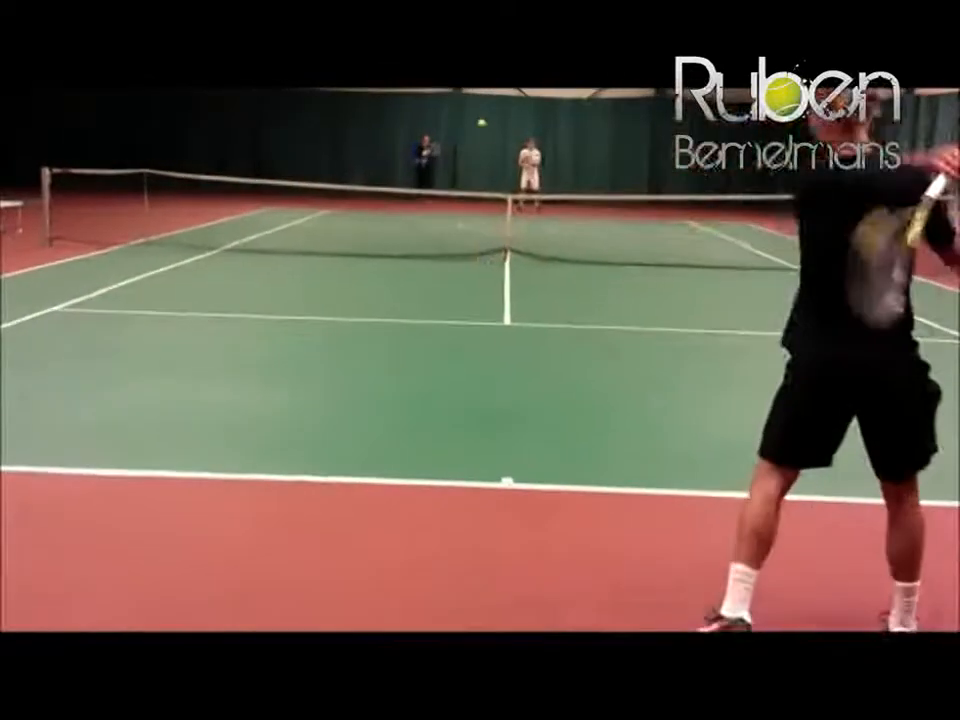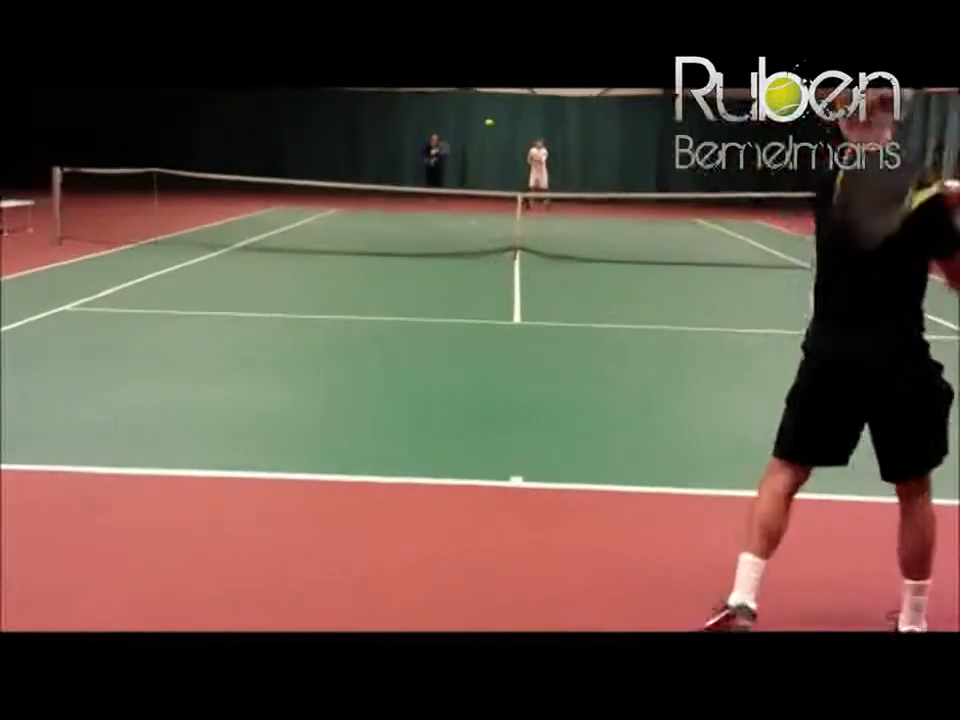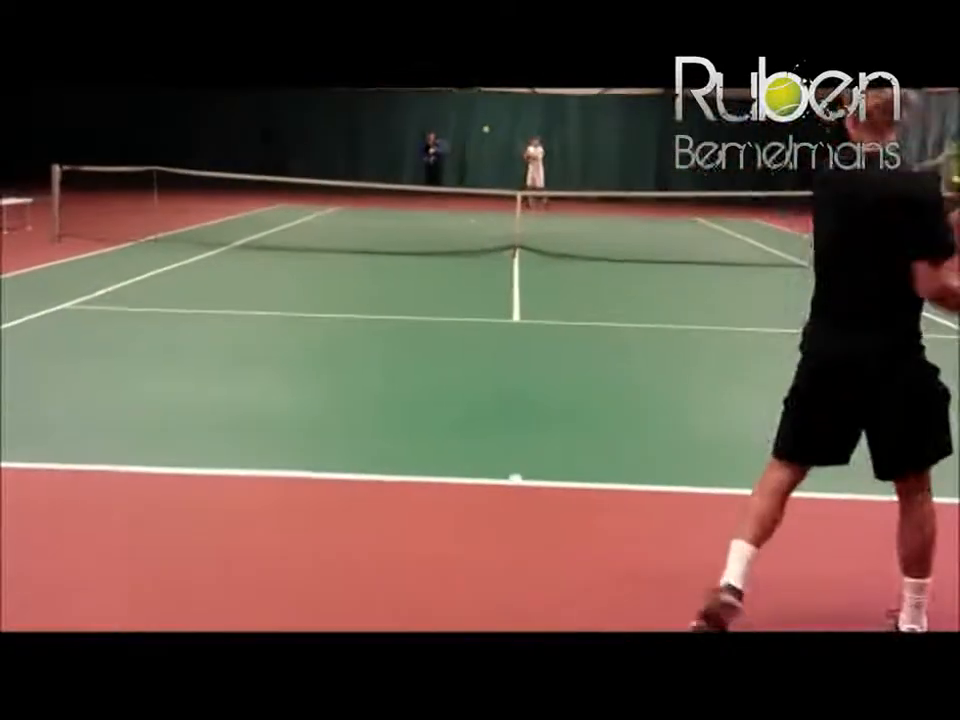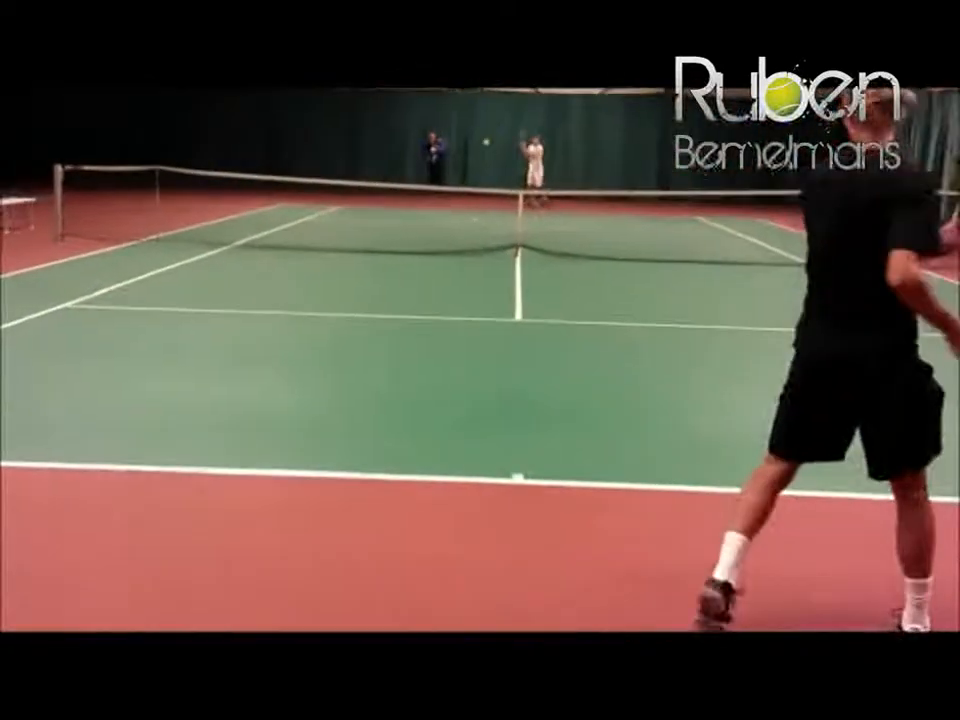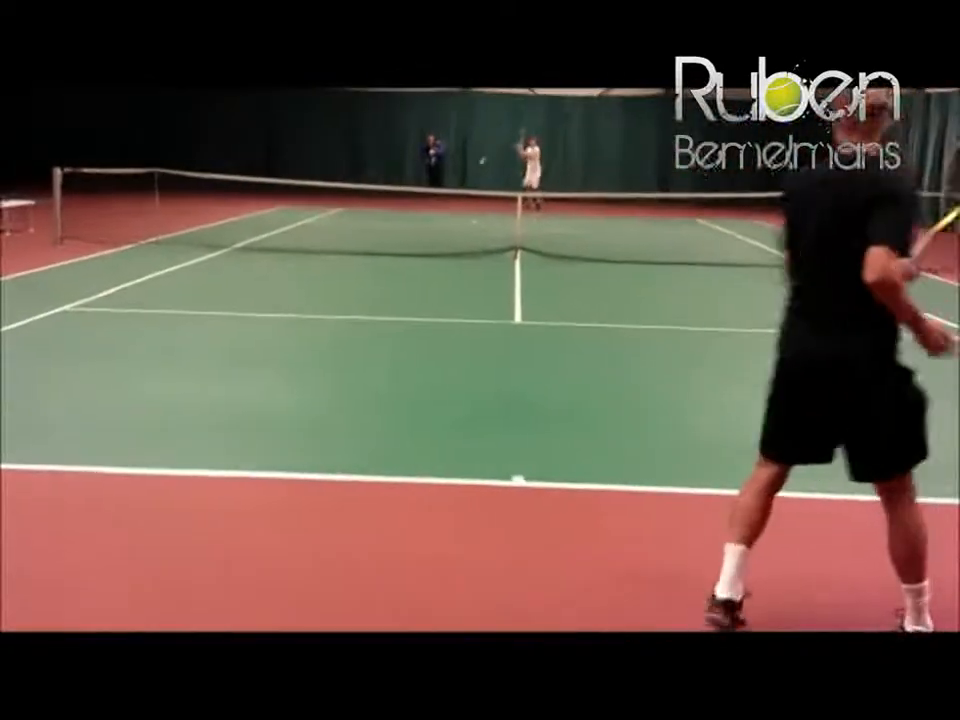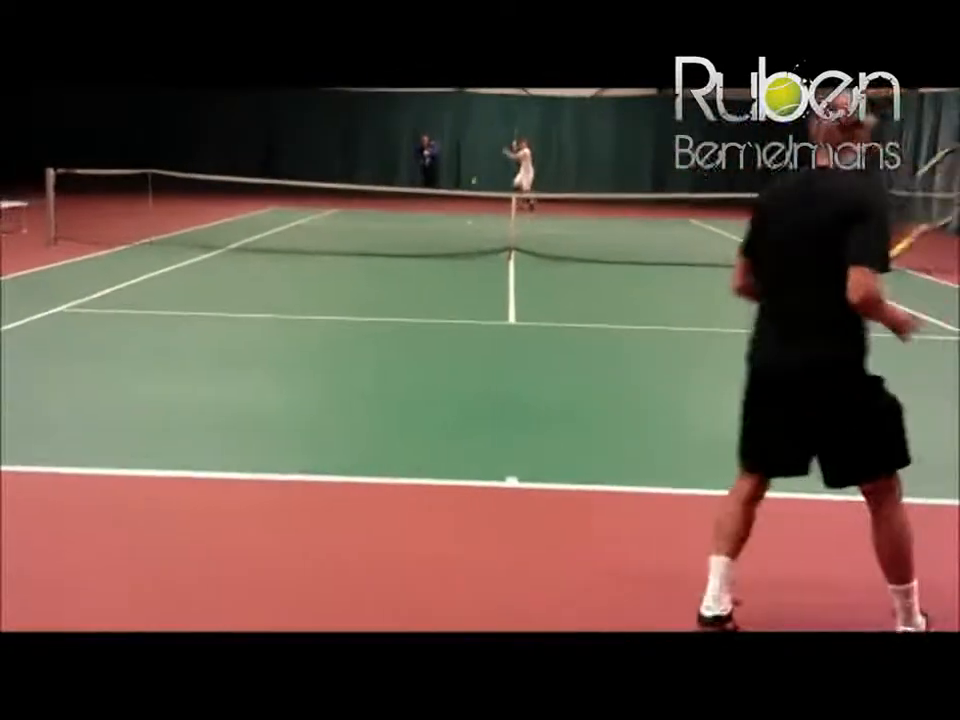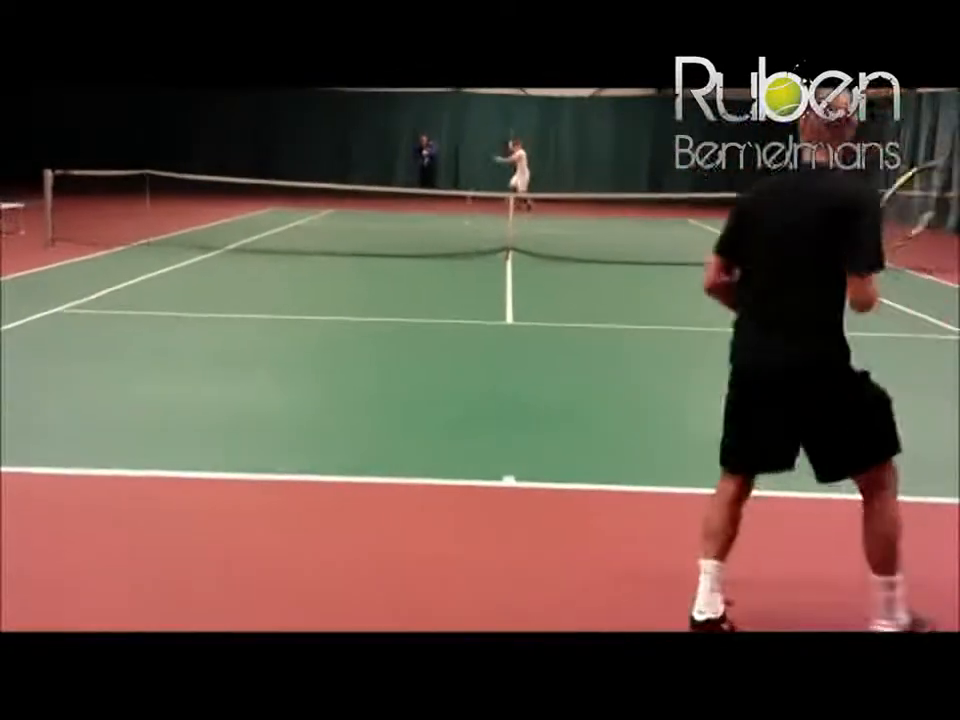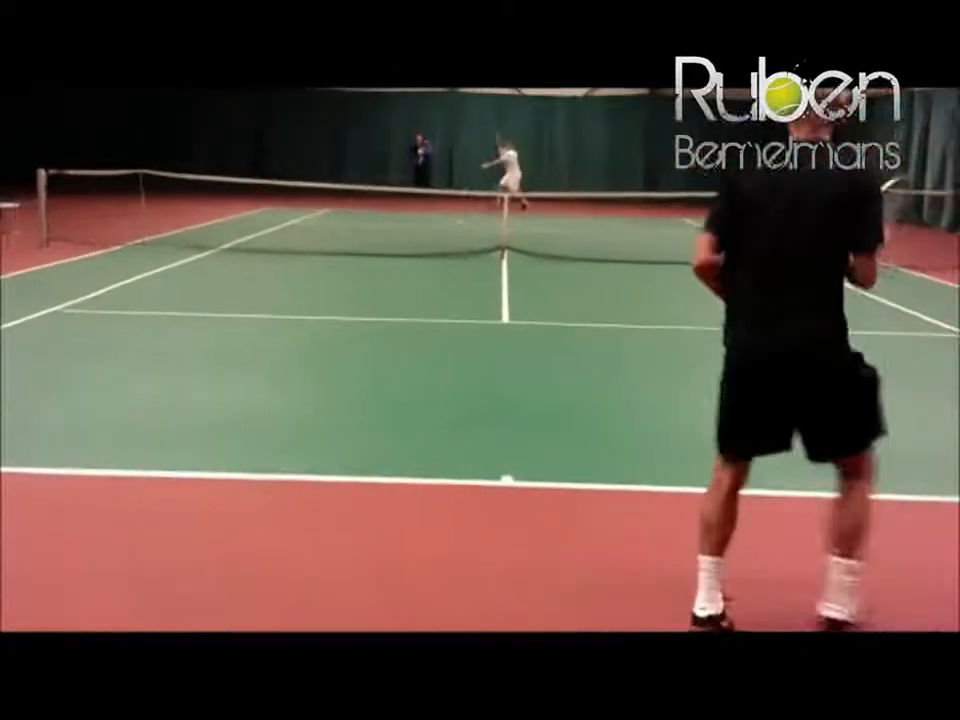
dt=0.1s
person 1, frame 1
left shoulder: (813, 181)
right shoulder: (910, 185)
left hip: (819, 357)
right hip: (891, 360)
left knee: (770, 479)
right knee: (902, 493)
left ankle: (735, 612)
right ankle: (903, 621)
person 1, frame 2
left shoulder: (831, 181)
left hip: (829, 353)
right hip: (898, 358)
left knee: (784, 474)
right knee: (914, 490)
left ankle: (742, 600)
right ankle: (913, 621)
person 1, frame 3
left shoulder: (828, 182)
left hip: (826, 352)
right hip: (894, 358)
left knee: (782, 473)
right knee: (914, 489)
left ankle: (731, 586)
right ankle: (913, 619)
person 1, frame 4
left shoulder: (818, 181)
right shoulder: (908, 184)
right elbow: (903, 276)
left hip: (817, 350)
right hip: (884, 355)
left knee: (776, 465)
right knee: (910, 488)
left ankle: (723, 579)
right ankle: (916, 620)
person 1, frame 5
left shoulder: (800, 185)
right shoulder: (889, 186)
right elbow: (879, 275)
left hip: (800, 353)
right hip: (866, 359)
left knee: (769, 470)
right knee: (898, 492)
left ankle: (727, 593)
person 1, frame 6
left shoulder: (774, 195)
right shoulder: (865, 197)
left elbow: (743, 281)
right elbow: (861, 294)
right wrist: (894, 318)
left hip: (770, 364)
right hip: (834, 368)
left knee: (749, 482)
right knee: (884, 493)
left ankle: (714, 605)
right ankle: (910, 623)
person 1, frame 7
left shoulder: (758, 193)
right shoulder: (856, 196)
left elbow: (715, 281)
right elbow: (859, 296)
right wrist: (871, 296)
left hip: (752, 361)
right hip: (819, 364)
left knee: (734, 483)
right knee: (879, 484)
left ankle: (707, 607)
right ankle: (892, 620)
person 1, frame 8
left shoulder: (747, 175)
right shoulder: (855, 181)
left elbow: (704, 262)
right elbow: (865, 273)
left hip: (750, 343)
right hip: (820, 346)
left knee: (729, 470)
right knee: (855, 470)
left ankle: (707, 606)
right ankle: (840, 609)
